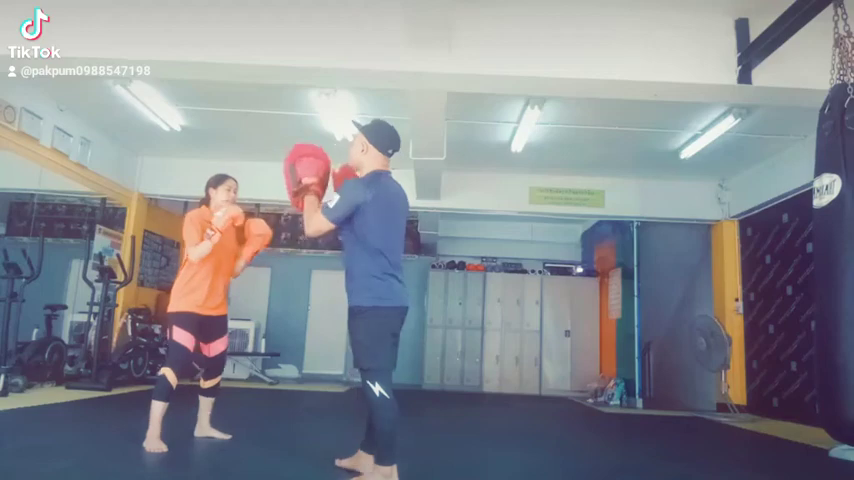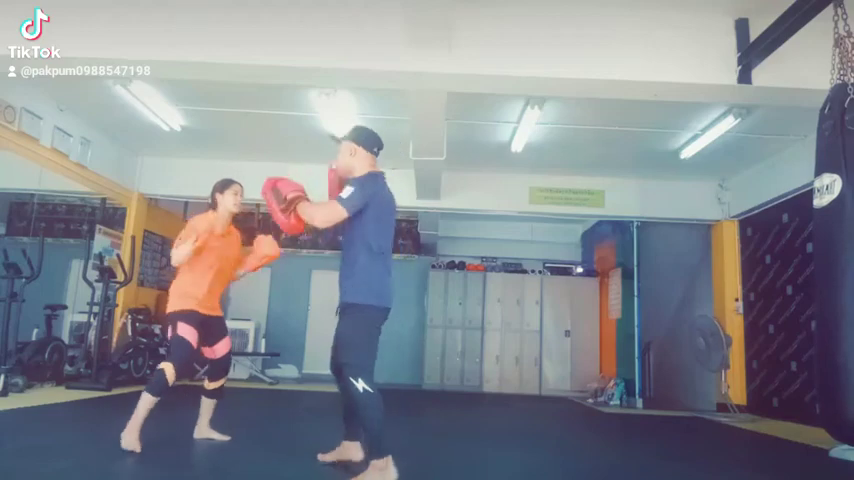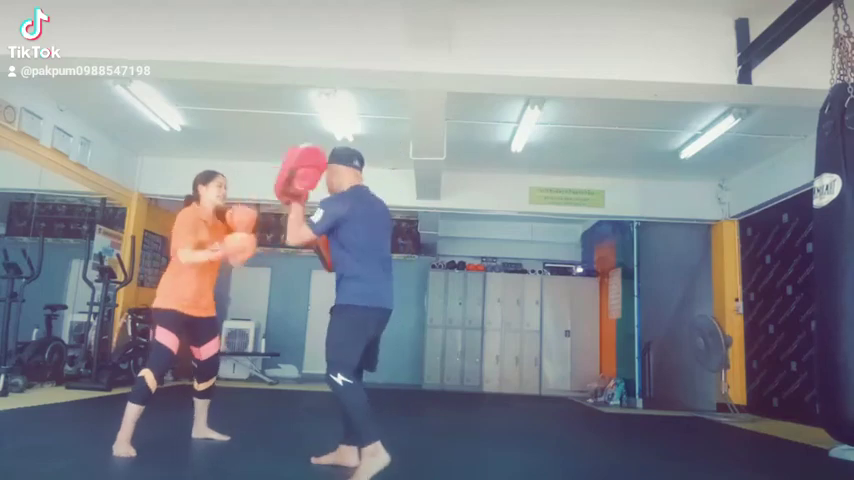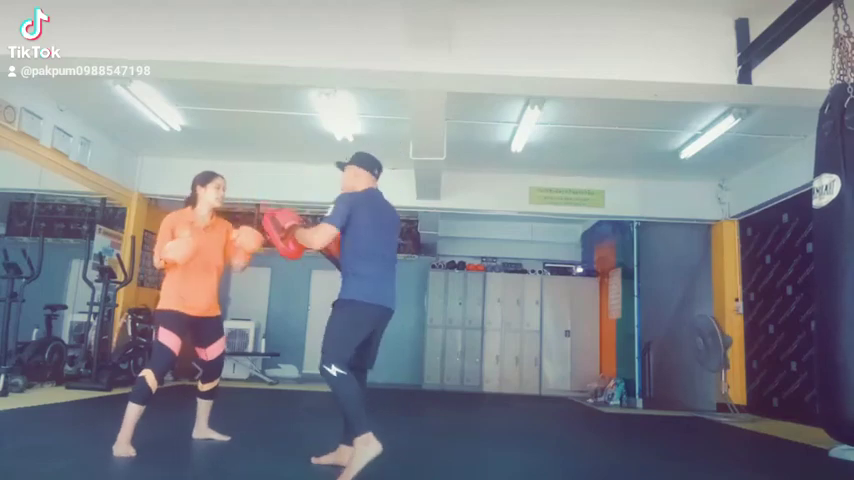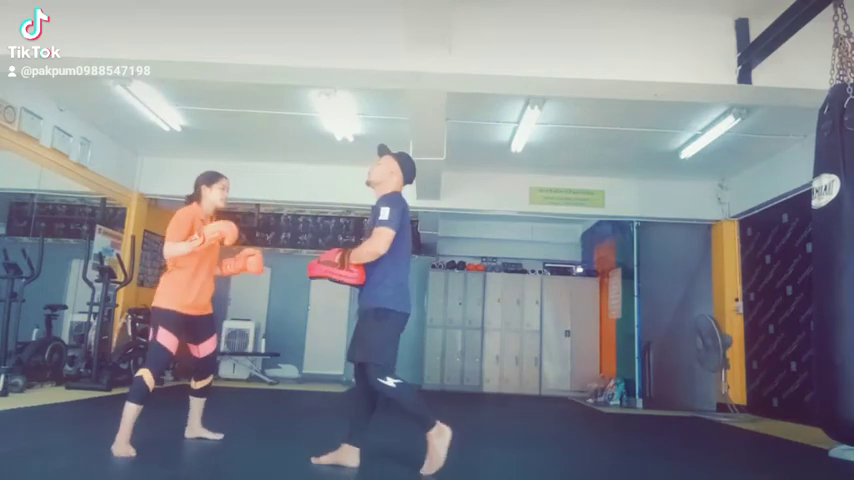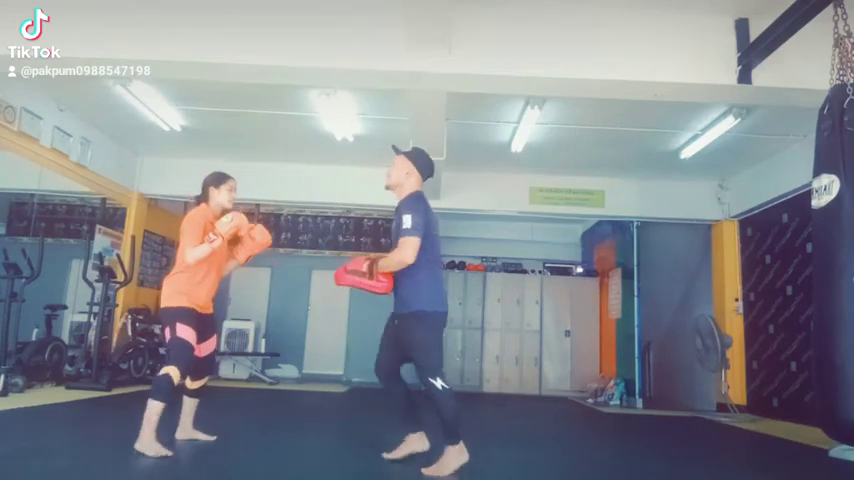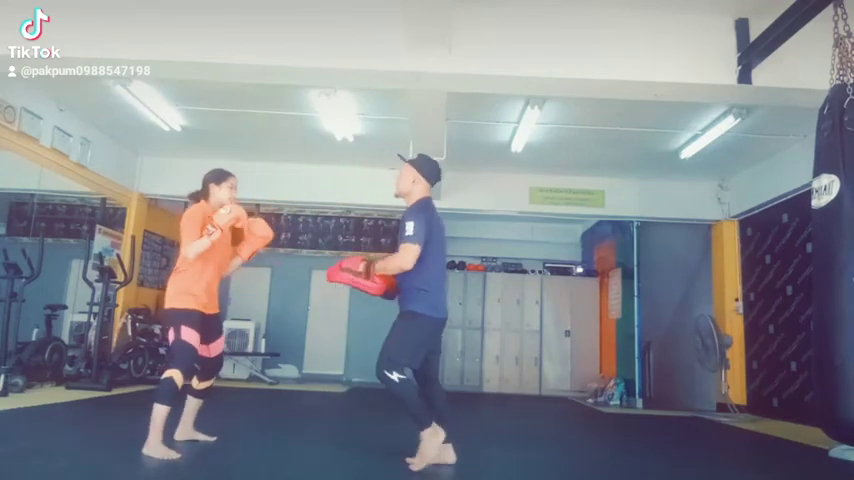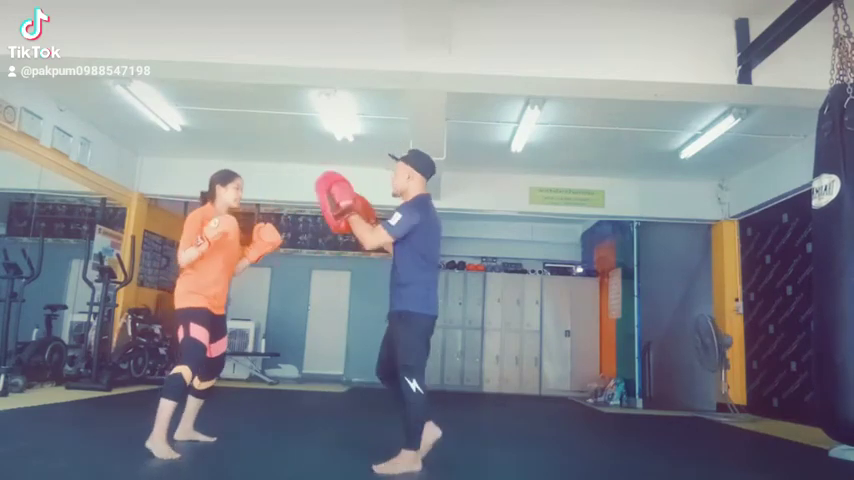
dt=0.3s
person 1, frame 1
left shoulder: (358, 187)
right shoulder: (394, 190)
left elbow: (313, 228)
left wrist: (310, 191)
right wrist: (341, 191)
left hip: (371, 302)
right hip: (393, 300)
left knee: (376, 383)
right knee: (374, 381)
person 1, frame 2
left shoulder: (364, 185)
right shoulder: (379, 190)
left elbow: (323, 217)
left wrist: (295, 200)
right wrist: (328, 201)
left hip: (364, 298)
right hip: (372, 296)
left knee: (359, 378)
right knee: (343, 369)
right ankle: (352, 443)
person 1, frame 3
left shoulder: (338, 204)
right shoulder: (379, 207)
left elbow: (295, 236)
left wrist: (297, 199)
right wrist: (325, 241)
left hip: (355, 302)
right hip: (381, 303)
left knee: (339, 374)
right knee: (350, 374)
left ankle: (373, 449)
right ankle: (349, 448)
person 1, frame 4
left shoulder: (349, 201)
right shoulder: (390, 212)
left elbow: (319, 239)
left wrist: (294, 230)
right wrist: (338, 249)
left hip: (358, 298)
right hip: (383, 302)
left knee: (332, 366)
right knee: (353, 372)
left ankle: (364, 439)
right ankle: (348, 447)
person 1, frame 5
left shoulder: (389, 202)
right shoulder: (391, 205)
left elbow: (377, 246)
left wrist: (345, 256)
right wrist: (352, 262)
left hip: (384, 306)
right hip: (377, 306)
left knee: (381, 377)
right knee: (366, 376)
left ankle: (435, 430)
right ankle: (349, 448)
person 1, frame 6
left shoulder: (412, 205)
right shoulder: (412, 206)
left elbow: (406, 255)
left wrist: (374, 265)
right wrist: (383, 271)
left hip: (423, 308)
right hip: (406, 308)
left knee: (430, 377)
right knee: (386, 368)
left ankle: (455, 447)
right ankle: (415, 435)
person 1, frame 7
left shoulder: (417, 213)
right shoulder: (425, 213)
left elbow: (405, 261)
left wrist: (372, 268)
right wrist: (386, 273)
left hip: (420, 310)
right hip: (430, 309)
left knee: (388, 369)
right knee: (427, 377)
left ankle: (430, 430)
right ankle: (443, 447)
person 1, frame 8
left shoulder: (414, 209)
right shoulder: (421, 210)
left elbow: (371, 240)
right elbow: (395, 246)
left wrist: (349, 213)
right wrist: (362, 219)
left hip: (412, 308)
right hip: (411, 307)
left knee: (409, 377)
right knee: (386, 371)
left ankle: (411, 454)
right ankle: (425, 427)
person 2, frame 1
left shoulder: (232, 229)
right shoulder: (196, 217)
left elbow: (233, 270)
right elbow: (195, 255)
left wrist: (251, 248)
right wrist: (218, 228)
left hip: (215, 308)
right hip: (186, 304)
left knee: (215, 364)
right knee: (177, 363)
left ankle: (203, 425)
right ankle: (153, 434)
person 2, frame 2
left shoulder: (234, 235)
right shoulder: (200, 222)
left elbow: (231, 274)
right elbow: (177, 260)
left wrist: (257, 259)
right wrist: (197, 236)
left hip: (211, 309)
right hip: (185, 303)
left knee: (222, 366)
right knee: (180, 359)
left ankle: (202, 427)
right ankle: (133, 428)
person 2, frame 3
left shoulder: (217, 223)
right shoulder: (188, 216)
right elbow: (188, 256)
right wrist: (225, 249)
left hip: (203, 309)
right hip: (173, 304)
left knee: (210, 366)
right knee: (159, 364)
left ankle: (201, 427)
right ankle: (123, 438)
person 2, frame 4
left shoulder: (224, 228)
right shoulder: (175, 220)
left elbow: (237, 265)
right elbow: (157, 261)
left wrist: (246, 248)
right wrist: (167, 256)
left hip: (208, 310)
right hip: (176, 305)
left knee: (213, 367)
right knee: (159, 365)
left ankle: (201, 427)
right ankle: (124, 438)
person 2, frame 5
left shoulder: (213, 224)
right shoulder: (186, 215)
right elbow: (169, 252)
left wrist: (239, 264)
right wrist: (203, 238)
left hip: (200, 307)
right hip: (172, 303)
left knee: (207, 364)
right knee: (156, 363)
left ankle: (194, 425)
right ankle: (122, 438)
person 2, frame 6
left shoulder: (222, 222)
right shoulder: (197, 216)
right elbow: (191, 257)
left wrist: (247, 248)
right wrist: (220, 236)
left hip: (202, 304)
right hip: (179, 300)
left knee: (205, 365)
right knee: (180, 361)
left ankle: (185, 427)
right ankle: (146, 437)
person 2, frame 7
left shoulder: (226, 220)
right shoulder: (195, 213)
right elbow: (191, 252)
left wrist: (250, 245)
right wrist: (218, 228)
left hip: (208, 304)
right hip: (183, 300)
left knee: (211, 364)
right knee: (182, 363)
left ankle: (185, 428)
right ankle: (153, 441)
person 2, frame 8
left shoulder: (232, 224)
right shoulder: (198, 217)
left elbow: (234, 268)
right elbow: (183, 260)
left wrist: (258, 249)
right wrist: (208, 238)
left hip: (215, 304)
right hip: (192, 300)
left knee: (213, 365)
right knee: (191, 361)
left ankle: (185, 429)
right ankle: (157, 437)
